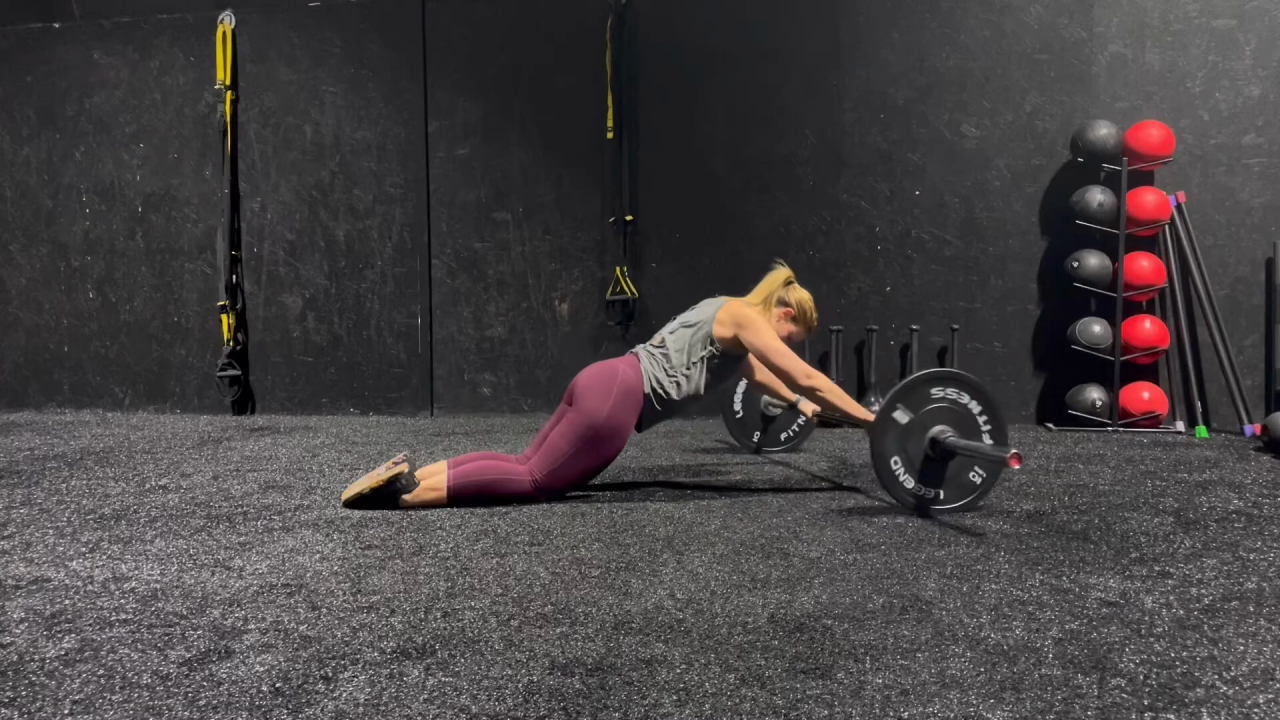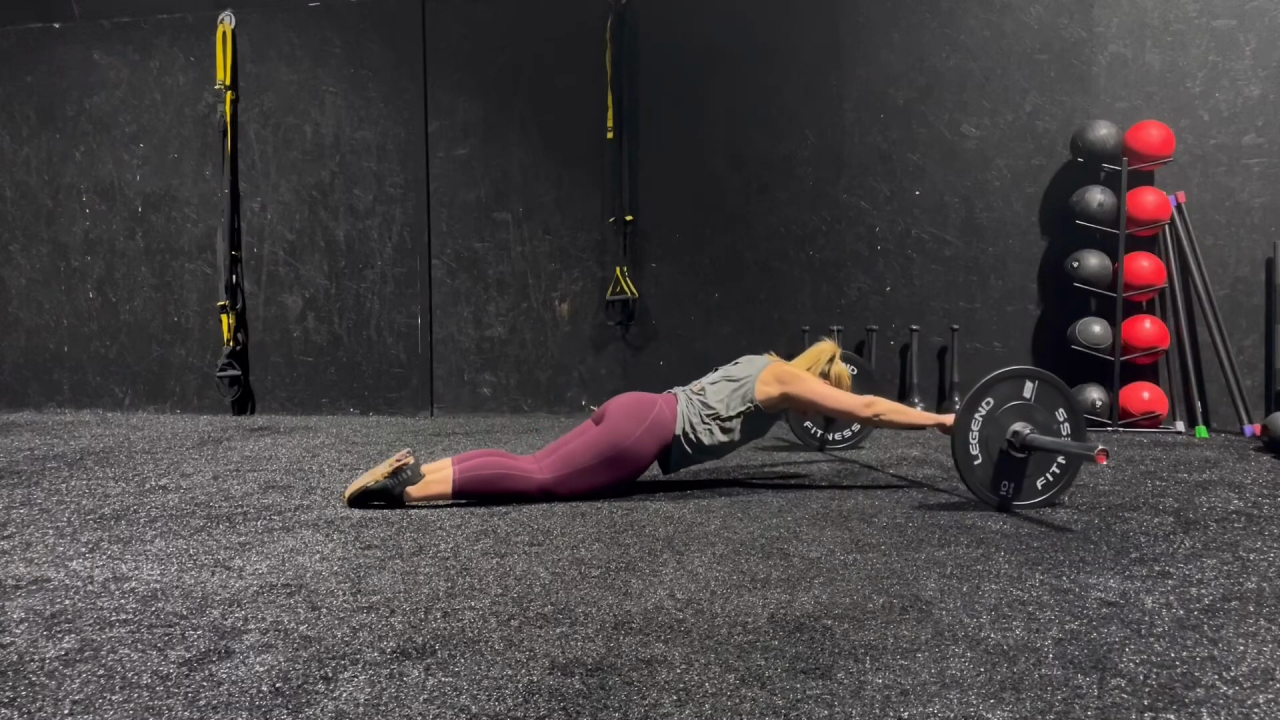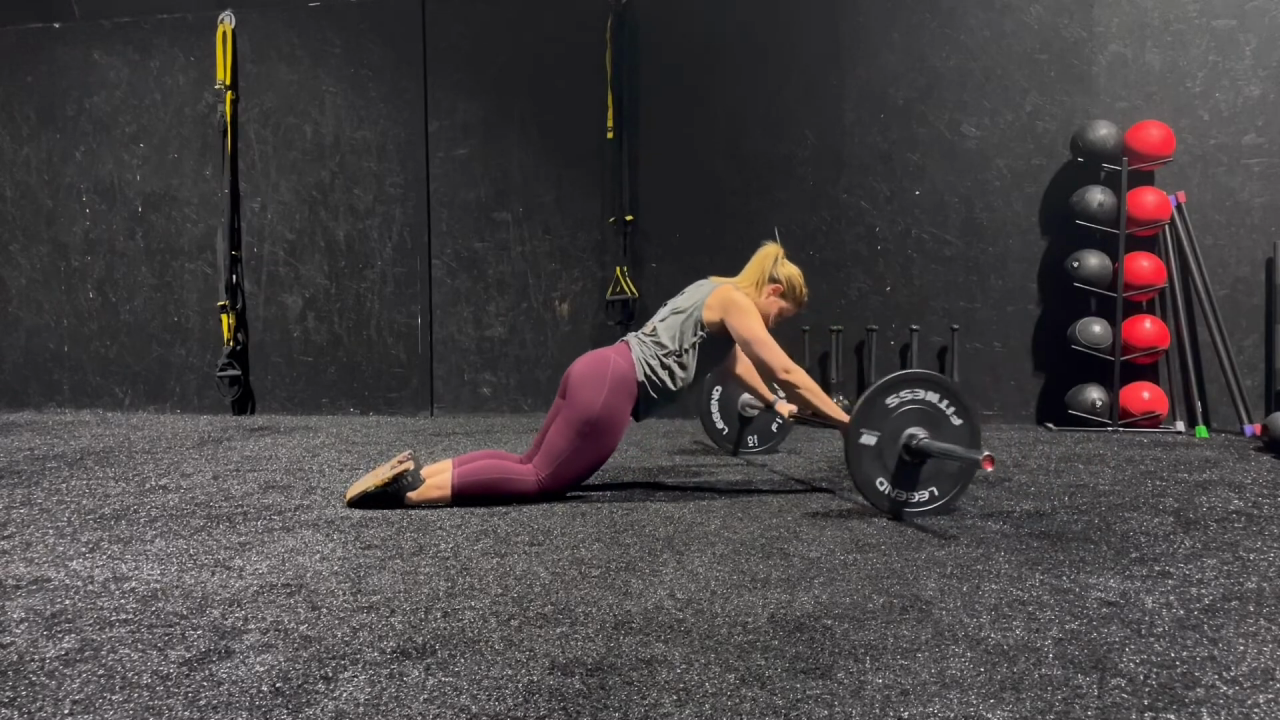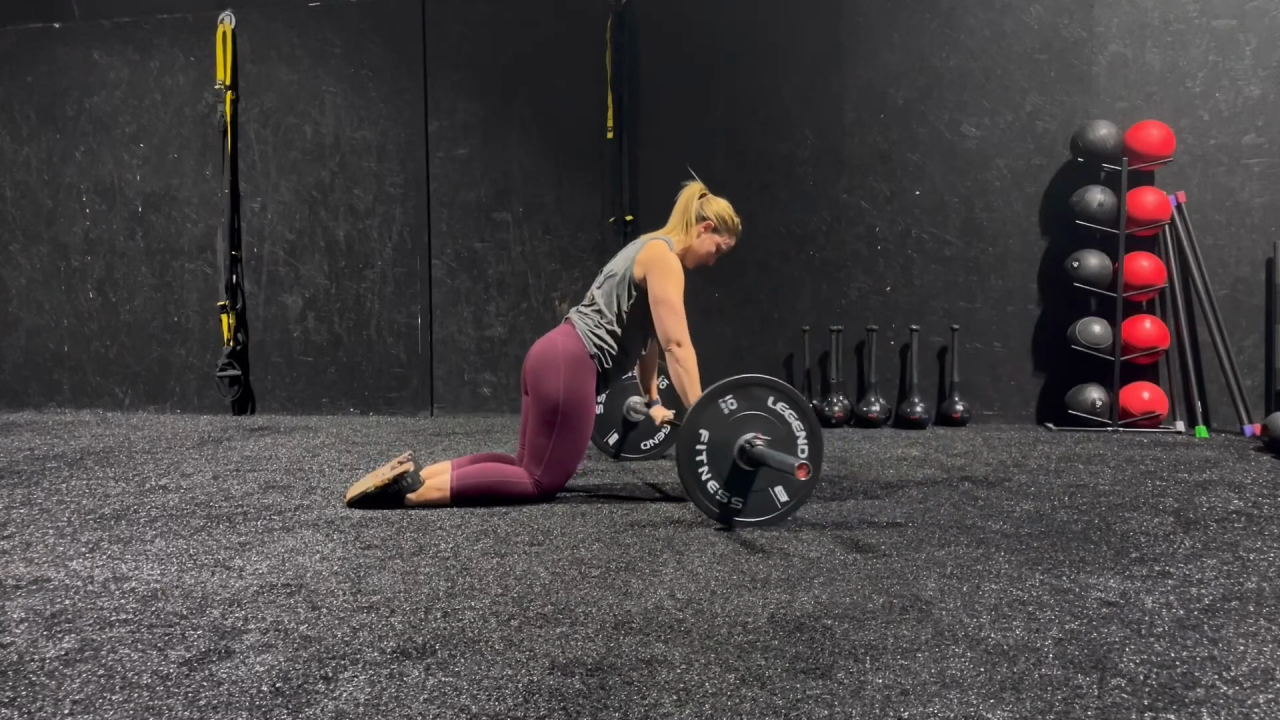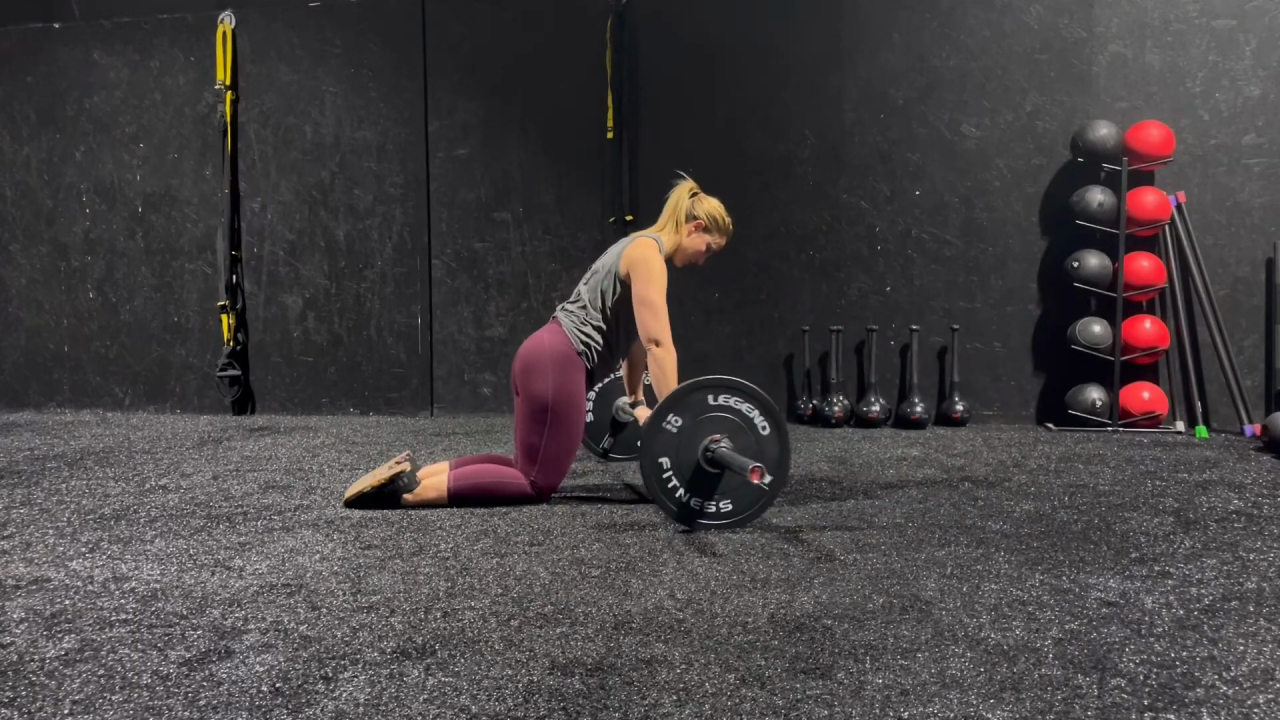
dt=1s
person 1, frame 1
left shoulder: (730, 313)
right shoulder: (748, 317)
left elbow: (755, 371)
right elbow: (807, 376)
left wrist: (800, 406)
right wrist: (872, 421)
left hip: (602, 384)
right hip: (617, 396)
left knee: (527, 467)
right knee: (537, 480)
left ankle: (412, 473)
right ankle: (406, 490)
person 1, frame 2
left shoulder: (768, 365)
right shoulder: (787, 381)
left elbow: (852, 403)
right elbow: (865, 407)
right wrist: (938, 420)
left hip: (633, 412)
right hip: (646, 428)
left knee: (534, 467)
right knee: (537, 478)
left ankle: (415, 468)
right ankle: (409, 487)
person 1, frame 3
left shoulder: (718, 292)
right shoulder: (735, 302)
left elbow: (736, 362)
right elbow: (787, 371)
left wrist: (774, 404)
right wrist: (843, 420)
left hip: (597, 373)
right hip: (611, 385)
left knee: (530, 466)
right knee: (540, 481)
left ankle: (416, 470)
right ankle: (412, 488)
person 1, frame 4
left shoulder: (653, 250)
right shoulder: (664, 258)
left elbow: (647, 336)
right elbow: (677, 345)
left wrist: (652, 400)
left hip: (556, 357)
right hip: (570, 364)
left knee: (531, 469)
right knee: (542, 483)
left ankle: (417, 472)
right ankle: (413, 489)
person 1, frame 5
left shoulder: (642, 249)
right shoulder: (649, 254)
left elbow: (635, 337)
right elbow: (658, 344)
left wrist: (637, 401)
left hip: (548, 357)
right hip: (558, 362)
left knee: (530, 470)
right knee: (538, 484)
left ankle: (414, 472)
right ankle: (408, 489)
